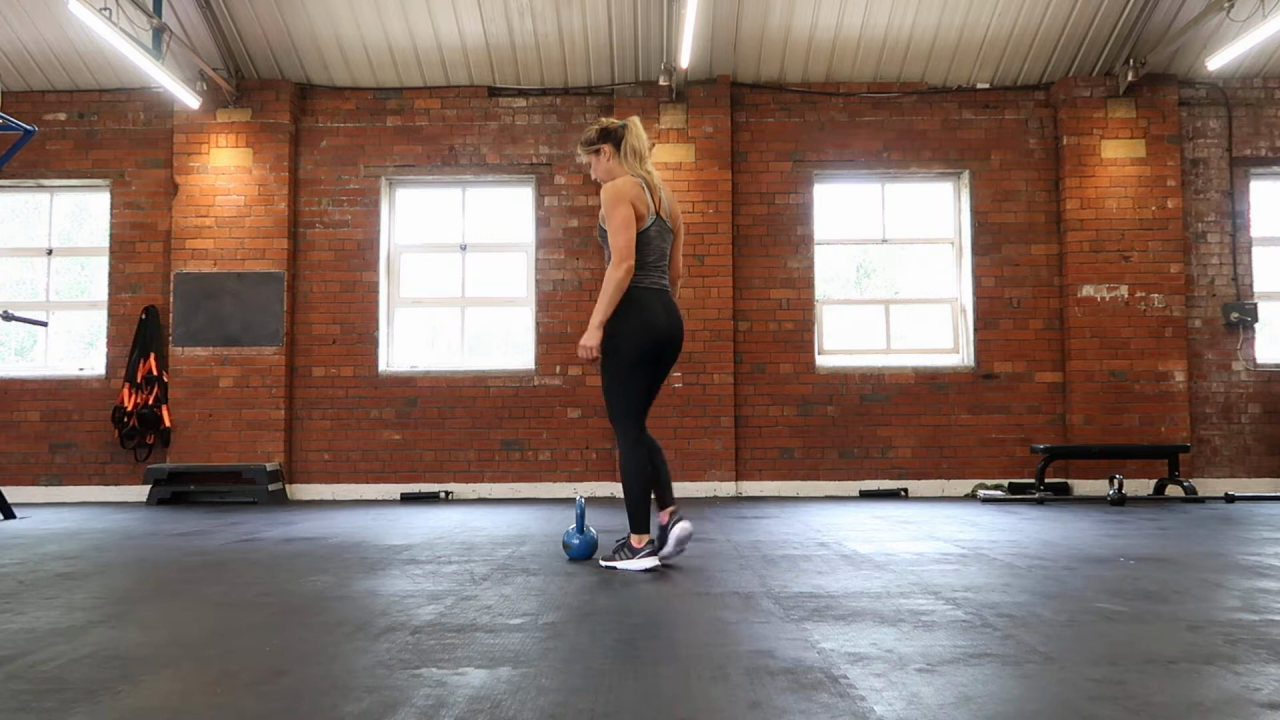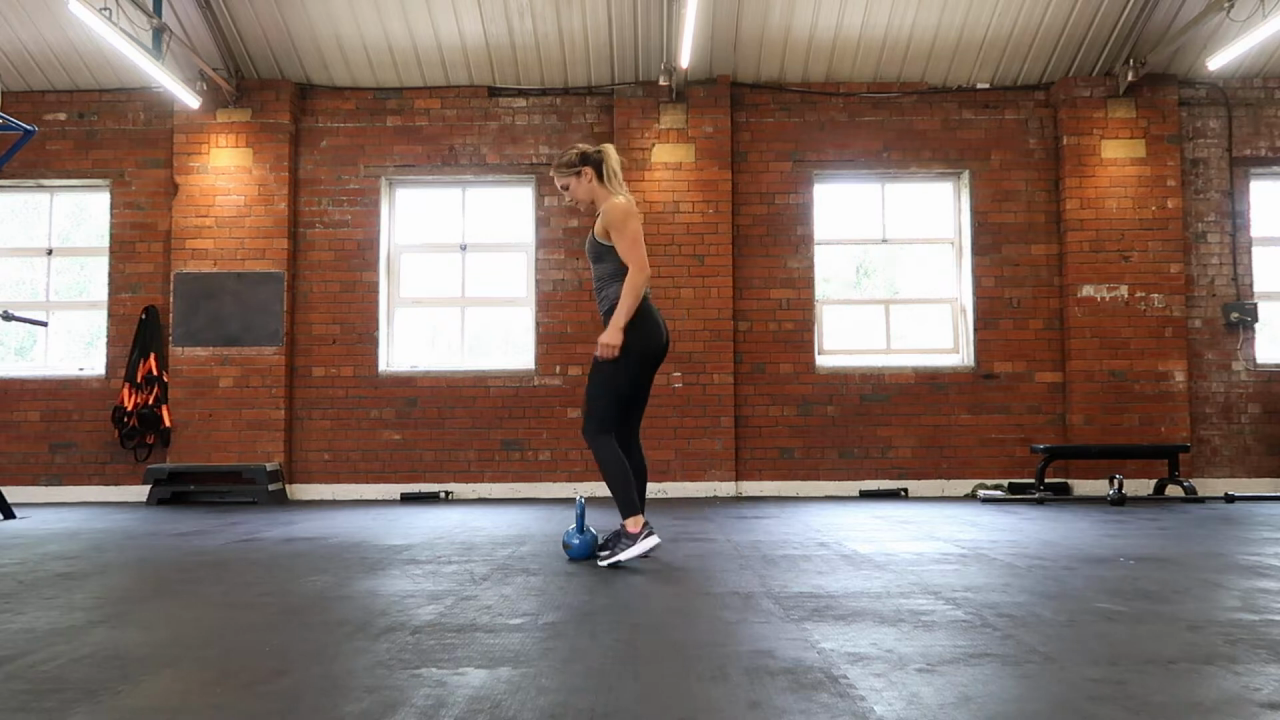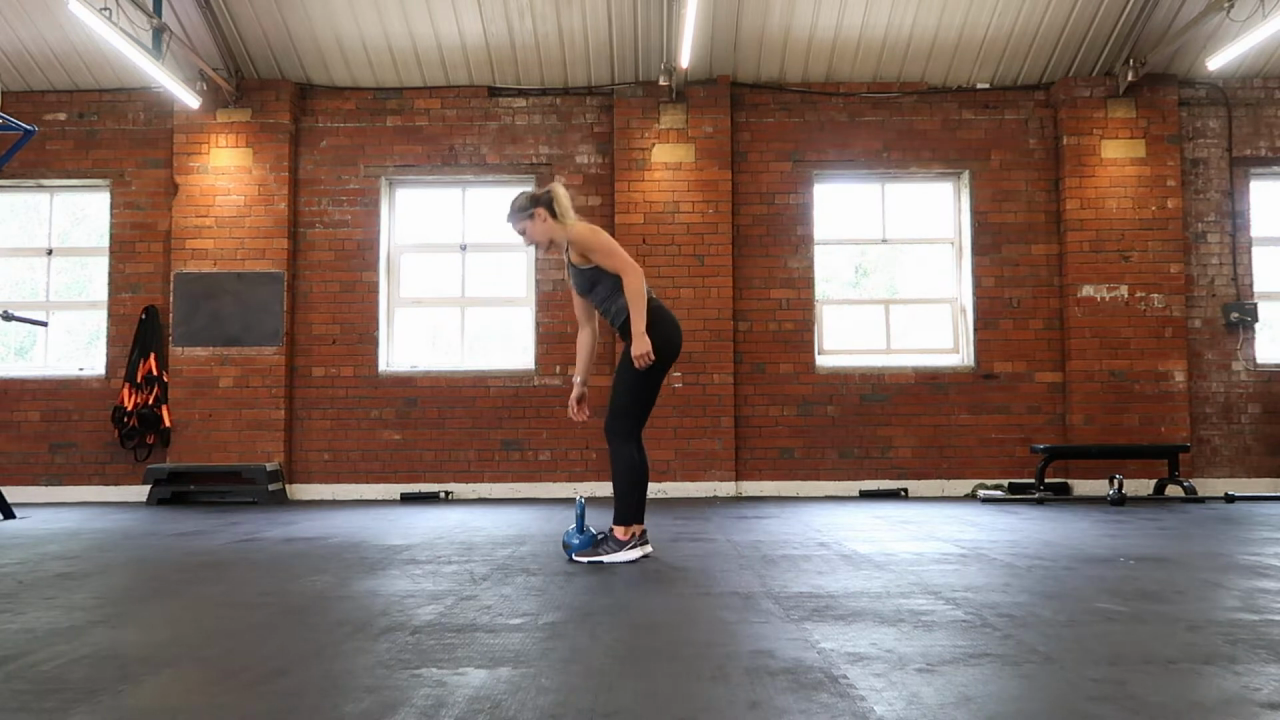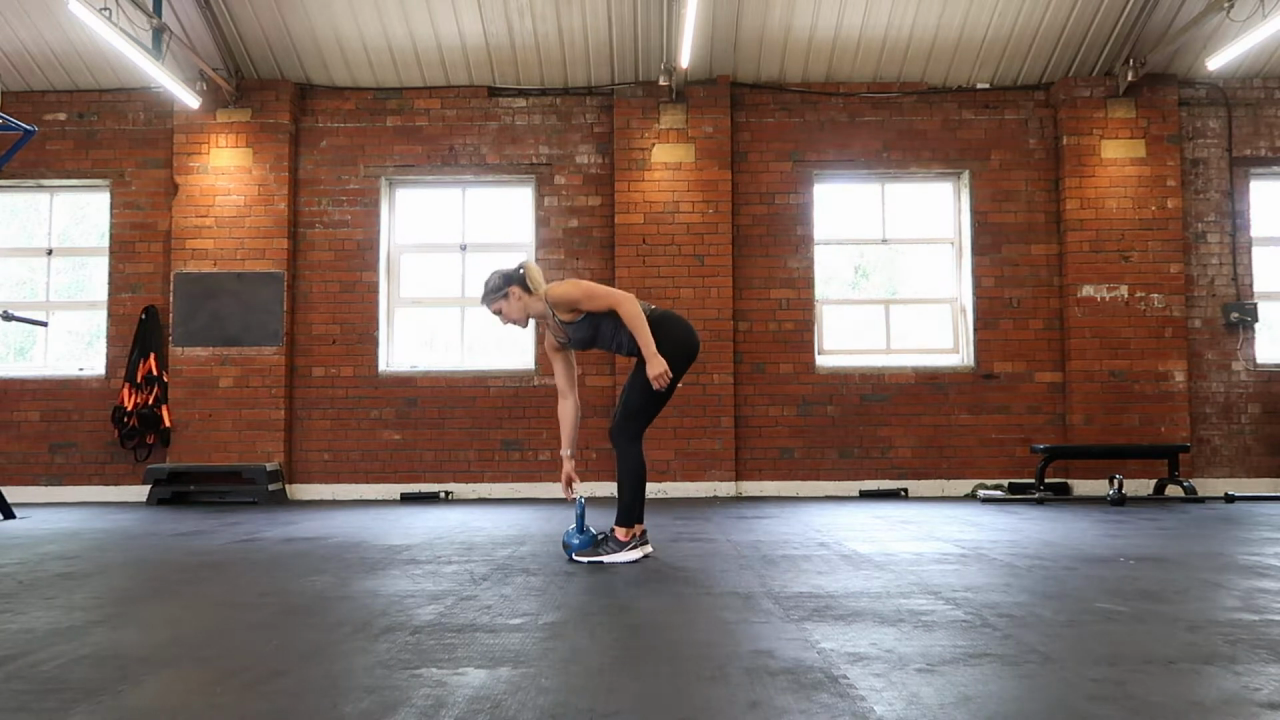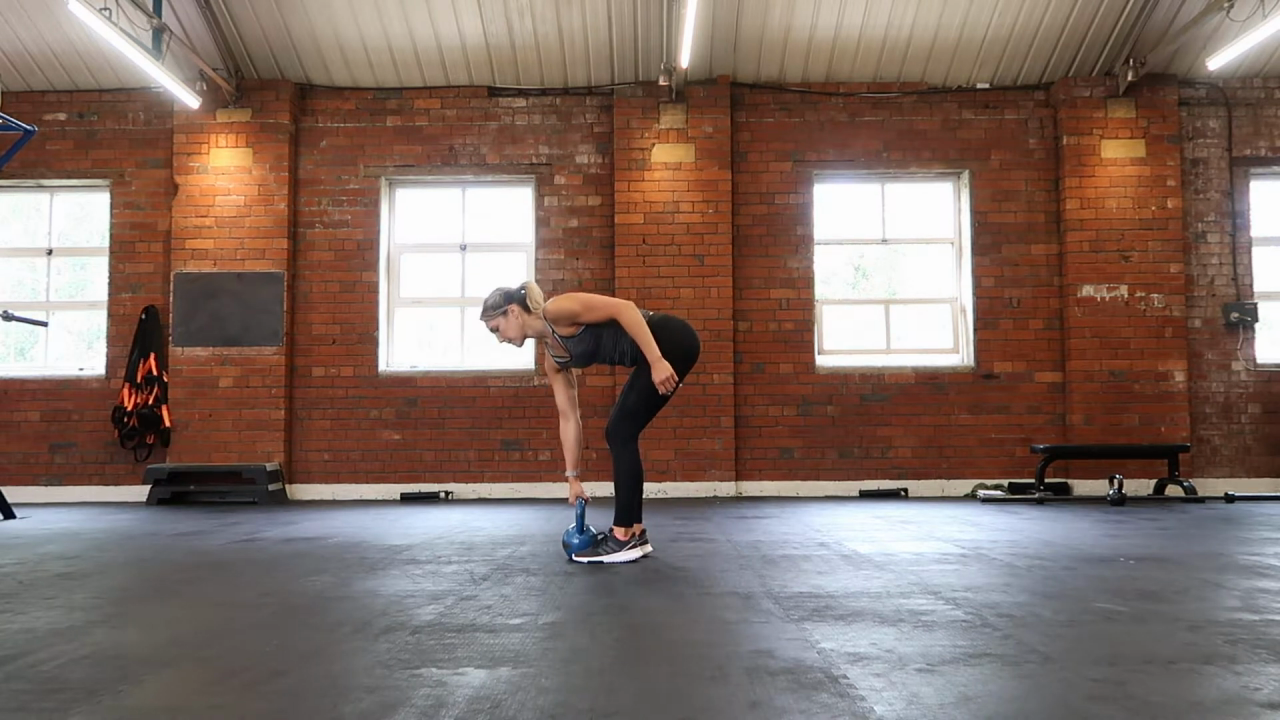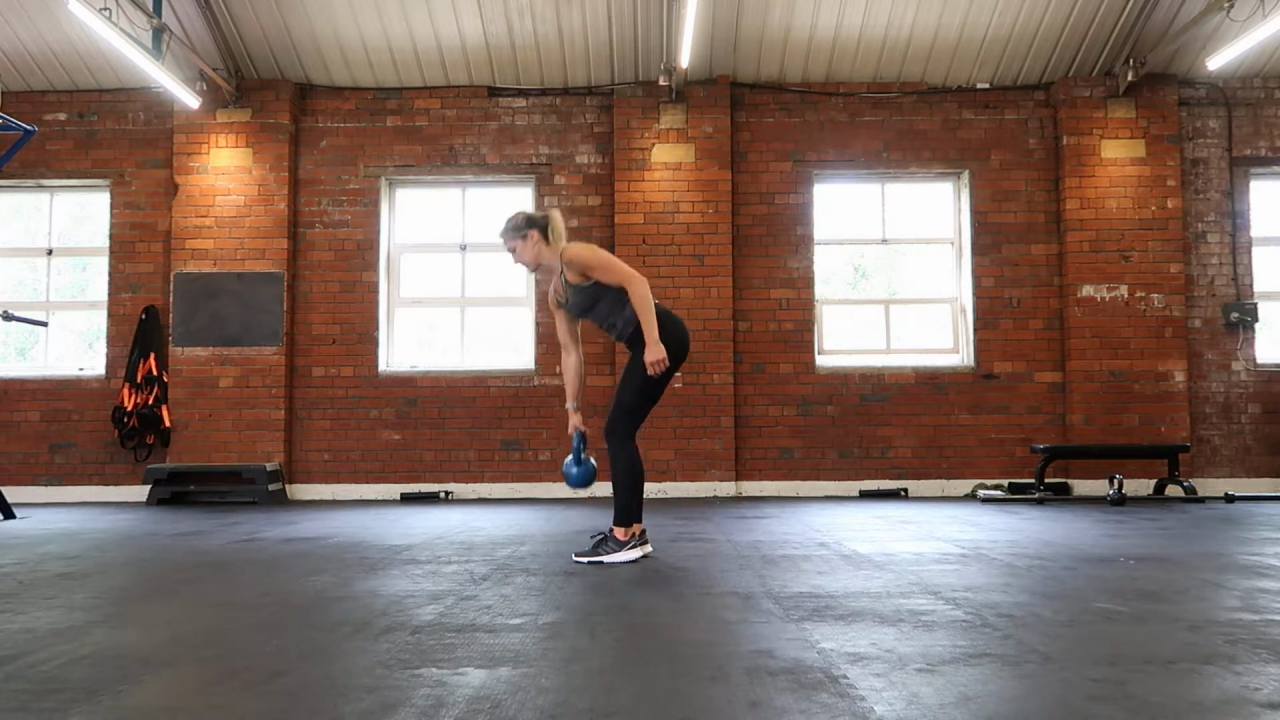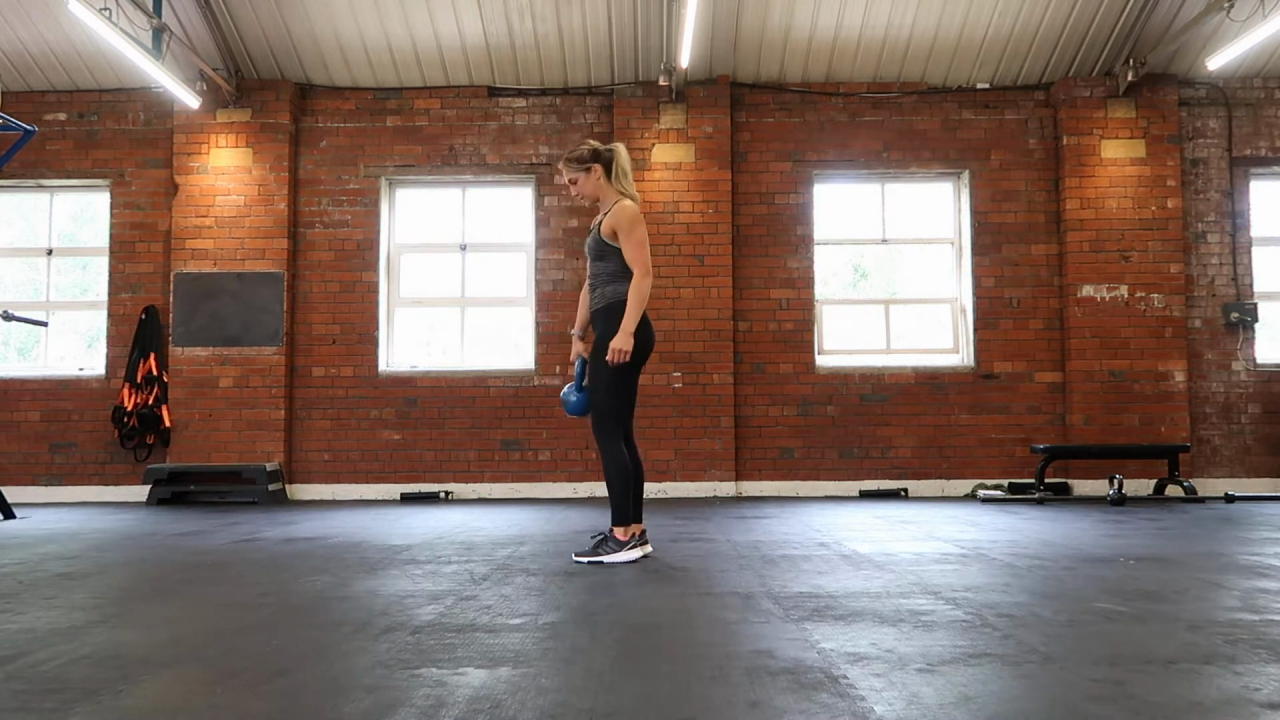
dt=0.4s
person 1, frame 1
left shoulder: (617, 190)
right shoulder: (664, 196)
left elbow: (622, 262)
left wrist: (595, 326)
left hip: (634, 317)
right hip: (668, 318)
left knee: (627, 430)
right knee: (635, 425)
left ankle: (640, 543)
right ankle: (669, 514)
person 1, frame 2
left shoulder: (615, 208)
right shoulder: (616, 212)
left elbow: (640, 272)
left wrist: (615, 327)
left hip: (633, 332)
right hip: (644, 331)
left knee: (598, 430)
right knee: (624, 434)
left ankle: (637, 527)
right ankle: (633, 528)
person 1, frame 3
left shoulder: (582, 235)
right shoulder: (570, 255)
left elbow: (633, 273)
right elbow: (587, 326)
left wrist: (639, 334)
right wrist: (580, 381)
left hip: (652, 333)
right hip: (649, 335)
left knee: (619, 431)
right knee: (627, 435)
left ankle: (624, 536)
right ankle: (635, 532)
person 1, frame 4
left shoulder: (559, 294)
right shoulder: (553, 337)
left elbow: (625, 300)
right elbow: (567, 396)
left wrist: (651, 356)
right wrist: (567, 455)
left hip: (669, 340)
right hip: (656, 348)
left knee: (626, 432)
right knee: (622, 433)
left ankle: (625, 537)
right ankle: (635, 531)
person 1, frame 5
left shoulder: (557, 310)
right shoulder: (553, 357)
left elbow: (624, 308)
right elbow: (568, 418)
left wrist: (657, 362)
right wrist: (573, 477)
left hip: (670, 342)
right hip: (654, 352)
left knee: (622, 433)
right knee: (619, 433)
left ankle: (624, 536)
right ankle: (634, 531)
person 1, frame 6
left shoulder: (573, 256)
right shoulder: (556, 292)
left elbow: (635, 281)
right elbow: (570, 351)
left wrist: (653, 341)
right wrist: (573, 409)
left hip: (662, 338)
right hip: (644, 343)
left knee: (618, 432)
right knee: (619, 433)
left ankle: (624, 537)
right ankle: (633, 531)
person 1, frame 7
left shoulder: (624, 211)
right shoulder: (601, 219)
left elbow: (642, 275)
left wrist: (625, 332)
right wrist: (578, 335)
left hip: (622, 331)
right hip: (610, 330)
left knee: (607, 431)
right knee: (618, 433)
left ankle: (623, 536)
right ankle: (634, 531)
